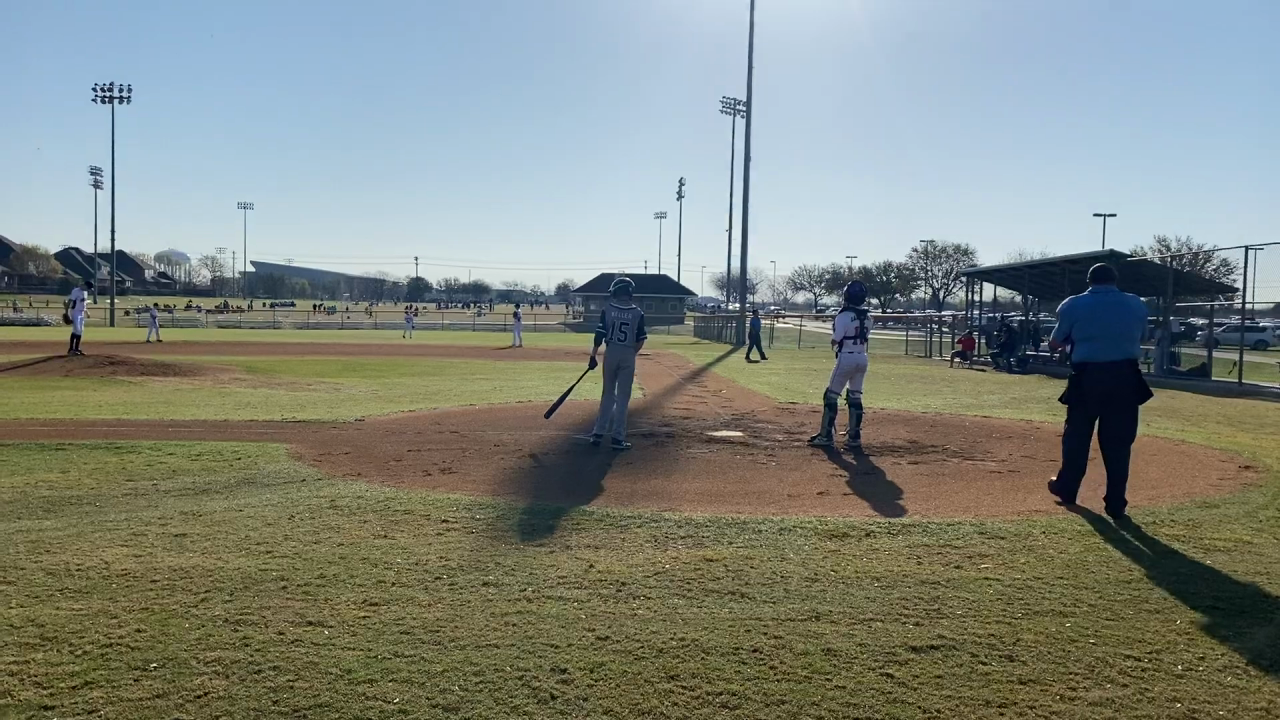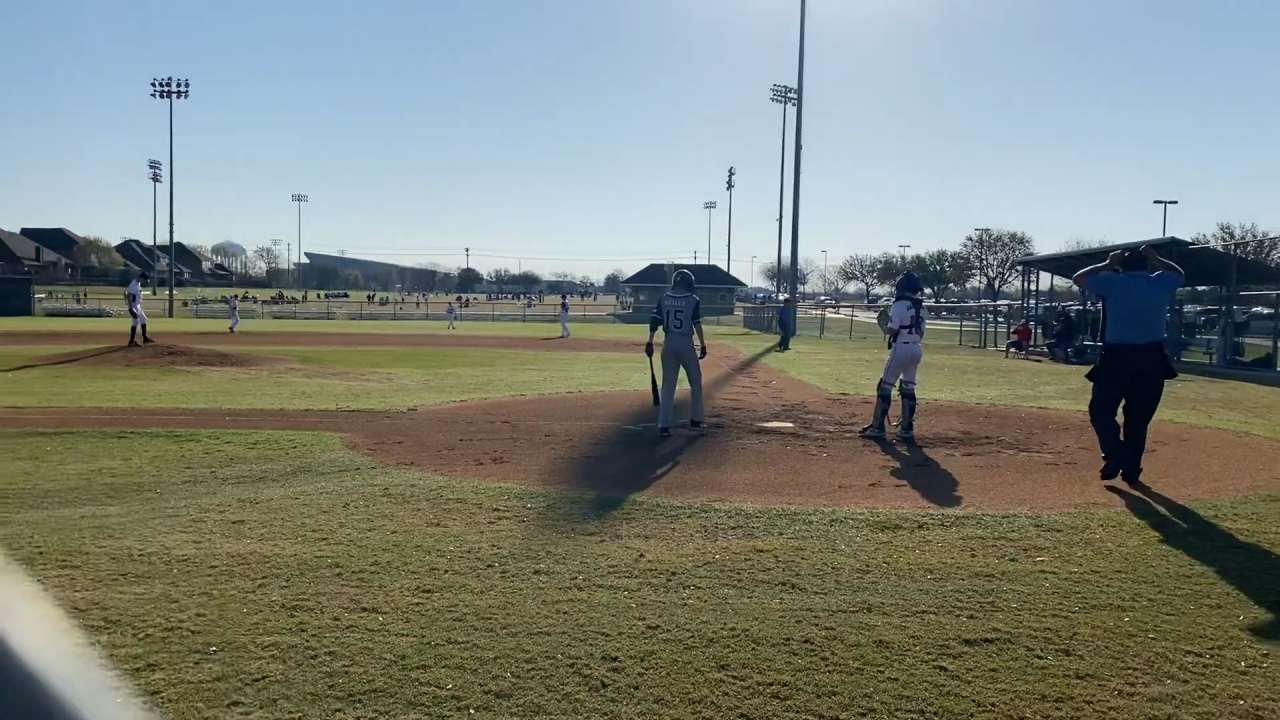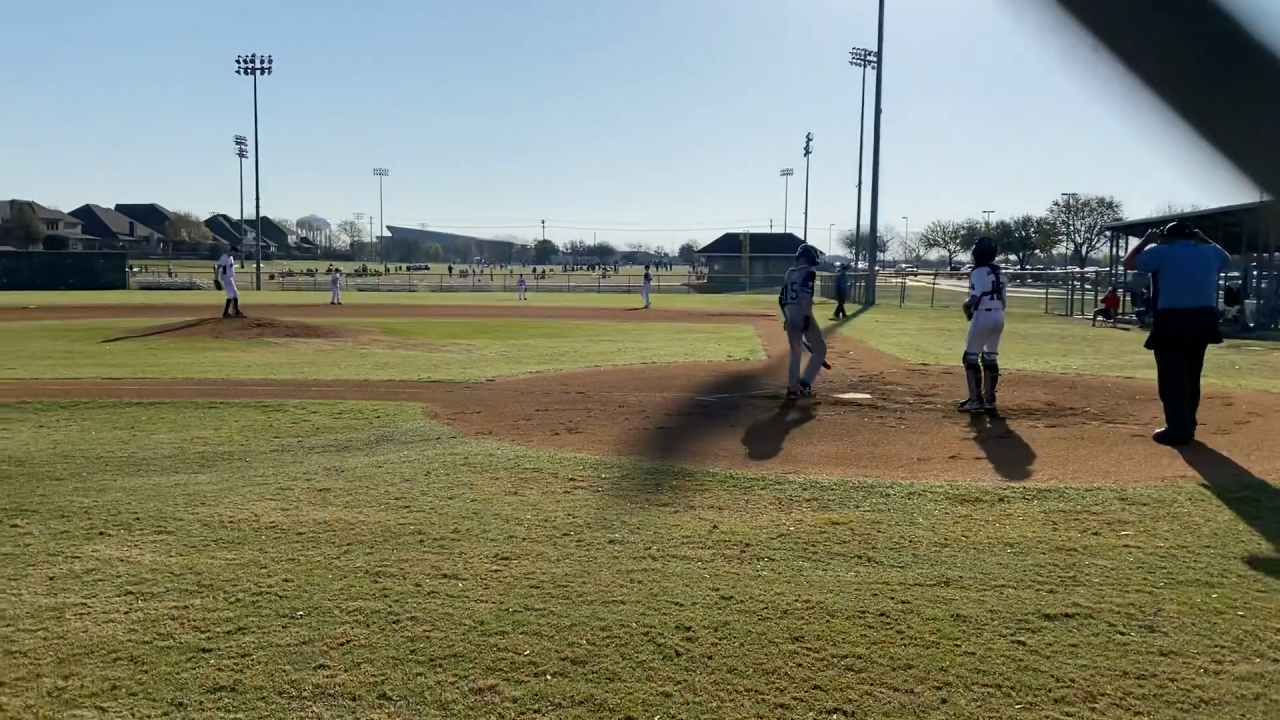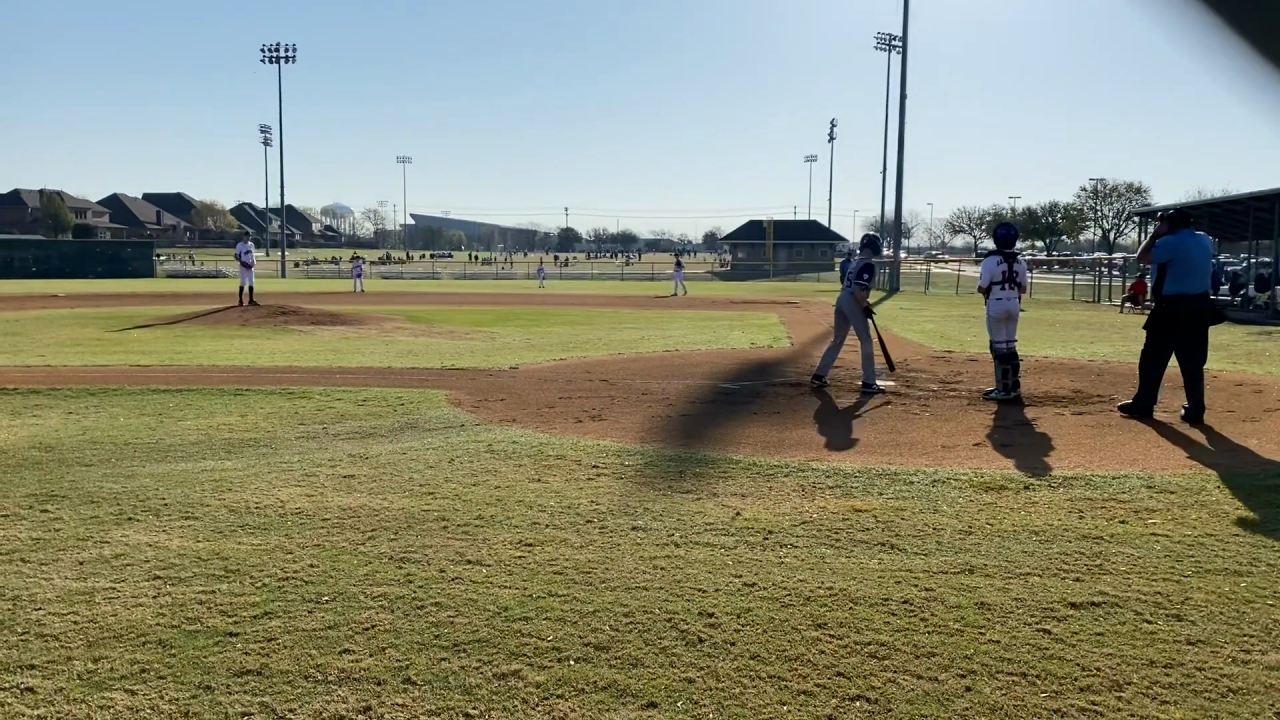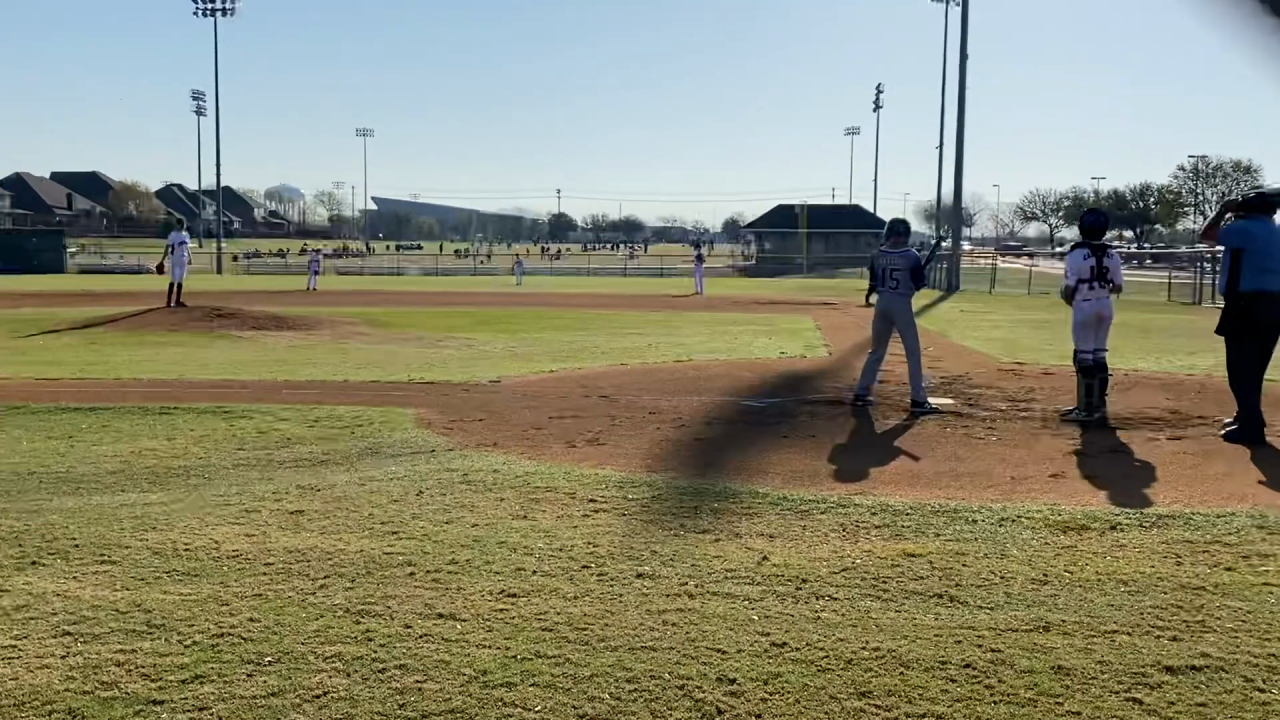
dt=1s
person 1, frame 1
left shoulder: (1074, 305)
right shoulder: (1136, 305)
left elbow: (1055, 343)
right elbow: (1141, 339)
left hip: (1088, 377)
right hip: (1125, 377)
left knee: (1076, 437)
right knee: (1118, 442)
left ankle: (1066, 487)
right ankle: (1116, 502)
person 1, frame 2
left shoulder: (1113, 282)
right shoulder: (1160, 284)
left elbow: (1078, 278)
right elbow: (1179, 274)
left wrist: (1108, 265)
right wrist: (1156, 259)
left hip: (1118, 357)
right hip: (1152, 358)
left knee: (1101, 410)
right knee: (1139, 416)
left ankle: (1115, 456)
right ankle: (1131, 469)
person 1, frame 3
left shoulder: (1162, 252)
right shoulder: (1209, 252)
left elbow: (1129, 263)
right elbow: (1226, 259)
left wrist: (1147, 241)
right wrist: (1204, 240)
left hip: (1171, 321)
right hip: (1203, 320)
left knee: (1171, 377)
right knee: (1192, 374)
left ankle: (1176, 429)
right ankle: (1187, 423)
person 1, frame 4
left shoulder: (1171, 242)
right shoulder: (1205, 240)
left elbow: (1143, 257)
left wrist: (1156, 235)
left hip: (1172, 308)
right hip: (1199, 307)
left knee: (1153, 358)
right knee: (1193, 362)
left ankle: (1143, 404)
right ankle: (1195, 409)
person 1, frame 5
left shoulder: (1245, 229)
left elbow: (1207, 235)
left wrist: (1222, 211)
right wrist: (1232, 217)
left hip: (1246, 307)
left knee: (1241, 368)
right knee: (1253, 368)
left ankle: (1251, 427)
right ankle: (1247, 418)
person 2, frame 1
left shoulder: (844, 316)
right shoulder: (867, 318)
left elbow: (834, 341)
right elbow: (864, 339)
left wrist: (835, 331)
left hip: (846, 359)
right hip: (862, 359)
left knee: (831, 396)
right knee: (855, 397)
left ankle: (826, 436)
right ankle: (854, 437)
person 2, frame 2
left shoulder: (899, 305)
right shoulder: (921, 307)
left elbow: (892, 330)
right elbow: (921, 333)
left hip: (901, 349)
right hip: (916, 349)
left knee: (885, 387)
right knee: (909, 388)
left ankle: (878, 428)
right ankle: (906, 428)
person 2, frame 3
left shoulder: (979, 272)
right shoulder: (998, 273)
left elbow: (974, 299)
right elbow: (1002, 302)
left wrist: (966, 306)
left hip: (983, 316)
right hip: (999, 317)
left knee: (971, 357)
right knee: (991, 358)
left ankle: (976, 399)
right ankle: (989, 400)
person 2, frame 4
left shoulder: (990, 260)
right shoulder: (1020, 262)
left elbow: (981, 288)
right elbow: (1023, 289)
left wrist: (990, 290)
left hip: (996, 306)
right hip: (1014, 305)
left knee: (999, 346)
right knee: (1010, 345)
left ankle: (1003, 389)
right ankle: (1014, 386)
person 2, frame 5
left shoulder: (1076, 254)
right shoulder: (1112, 255)
left elbow: (1068, 290)
right elbow: (1118, 288)
left wrist: (1069, 298)
left hip: (1084, 308)
right hip: (1105, 307)
left knee: (1084, 358)
right knee: (1099, 355)
right ankle: (1099, 406)
person 3, frame 1
left shoulder: (607, 310)
right shoulder: (637, 312)
left elbow: (599, 335)
right elbow: (641, 340)
left wrist: (593, 356)
left hip: (610, 354)
right hip: (628, 356)
left knee: (608, 395)
right knee: (623, 398)
left ankle: (598, 433)
right ankle: (618, 438)
person 3, frame 2
left shoulder: (664, 299)
right shoulder: (693, 300)
left elbow: (654, 321)
right elbow: (697, 324)
left wrist: (650, 342)
right wrist: (703, 345)
left hip: (669, 343)
right hip: (686, 343)
left knee: (668, 386)
right knee: (696, 382)
left ankle: (664, 425)
right ankle: (696, 420)
person 3, frame 3
left shoulder: (789, 273)
right shoulder: (809, 272)
left elbow: (781, 299)
right elbow: (805, 295)
right wrist: (807, 316)
left hip: (790, 314)
right hip: (802, 313)
left knee: (795, 352)
right knee: (820, 349)
left ankle: (793, 389)
right ankle: (805, 382)
person 3, frame 4
left shoulder: (856, 261)
right shoulder: (868, 264)
right elbow: (857, 289)
left wrist: (864, 303)
right wrist: (865, 306)
left hip: (842, 300)
right hip: (852, 303)
left knee: (837, 340)
right knee: (866, 342)
left ankle: (819, 375)
right ankle: (868, 383)
person 3, frame 5
left shoulder: (878, 255)
right shoulder: (912, 256)
left elbow: (874, 284)
right elbow: (919, 285)
left hip: (882, 304)
right hip: (902, 304)
left knee: (876, 351)
right knee: (913, 352)
left ankle: (861, 394)
right ankle: (918, 400)
